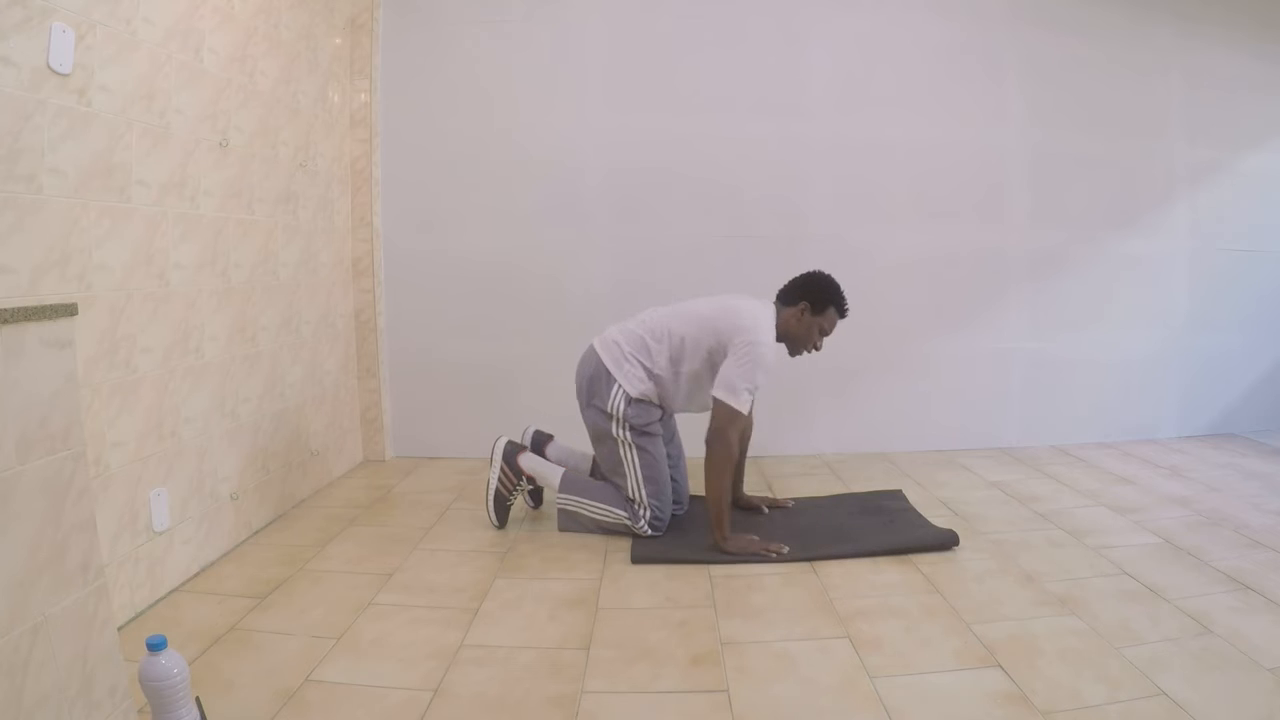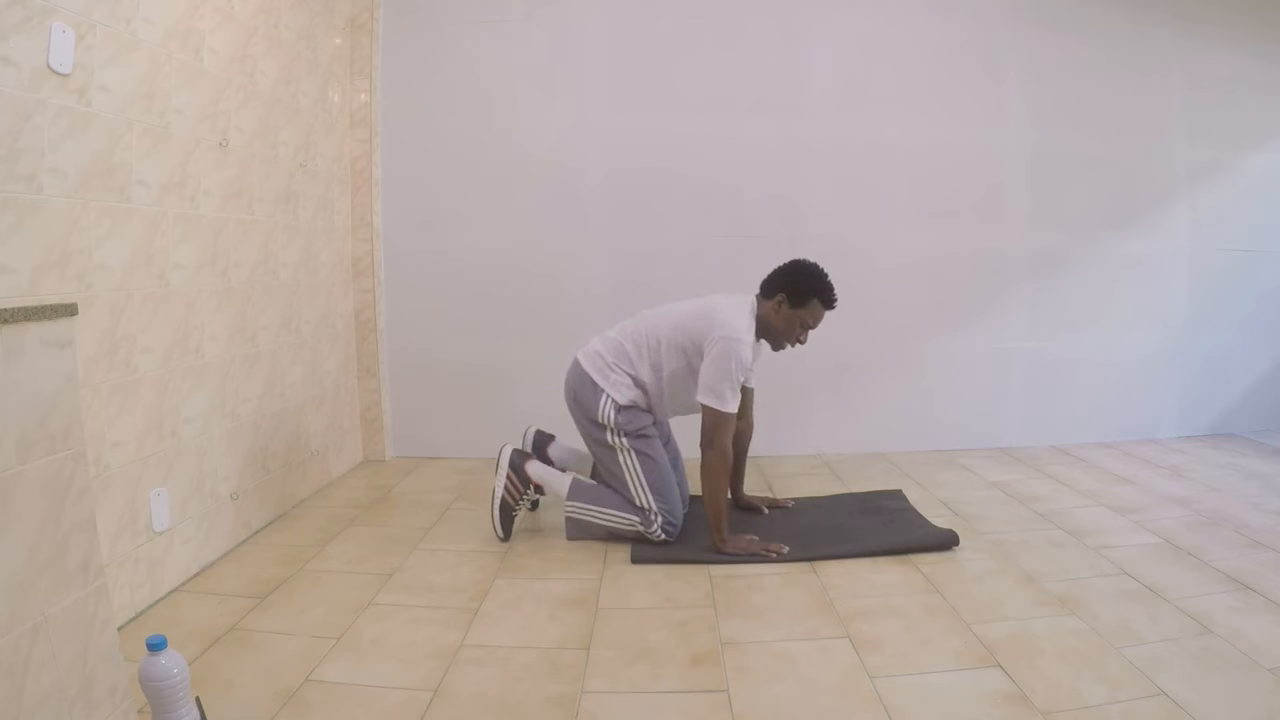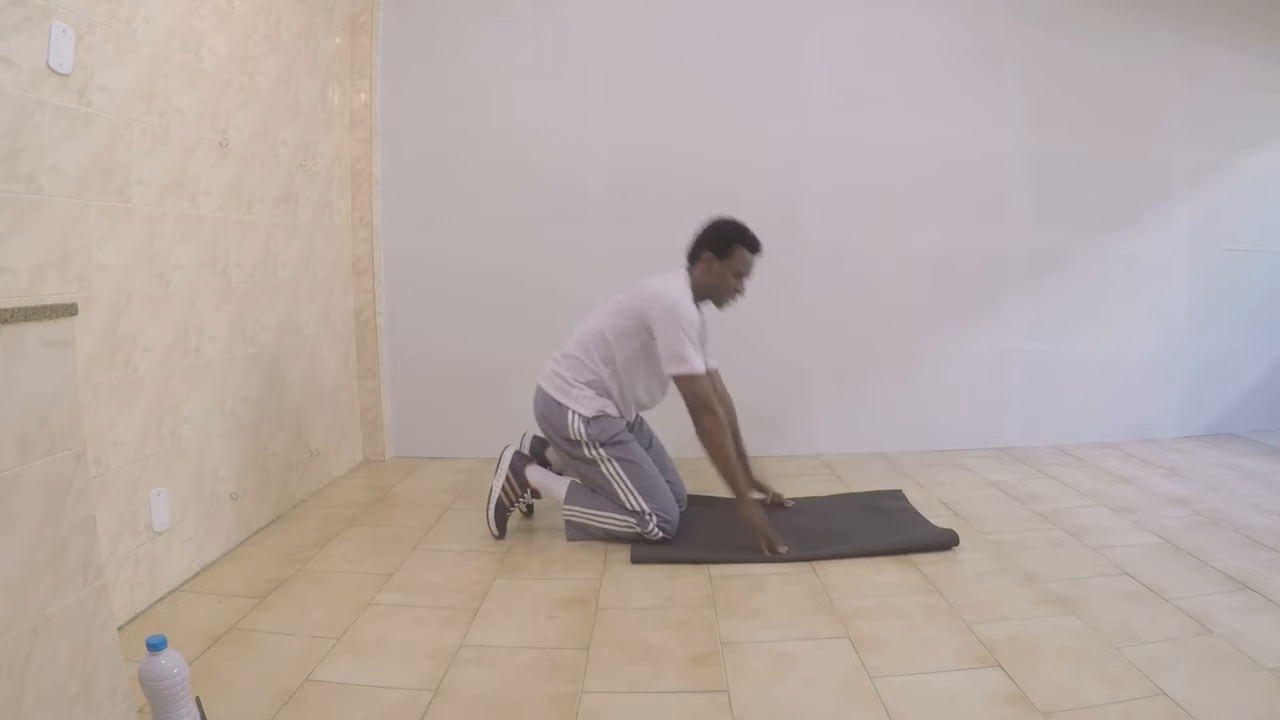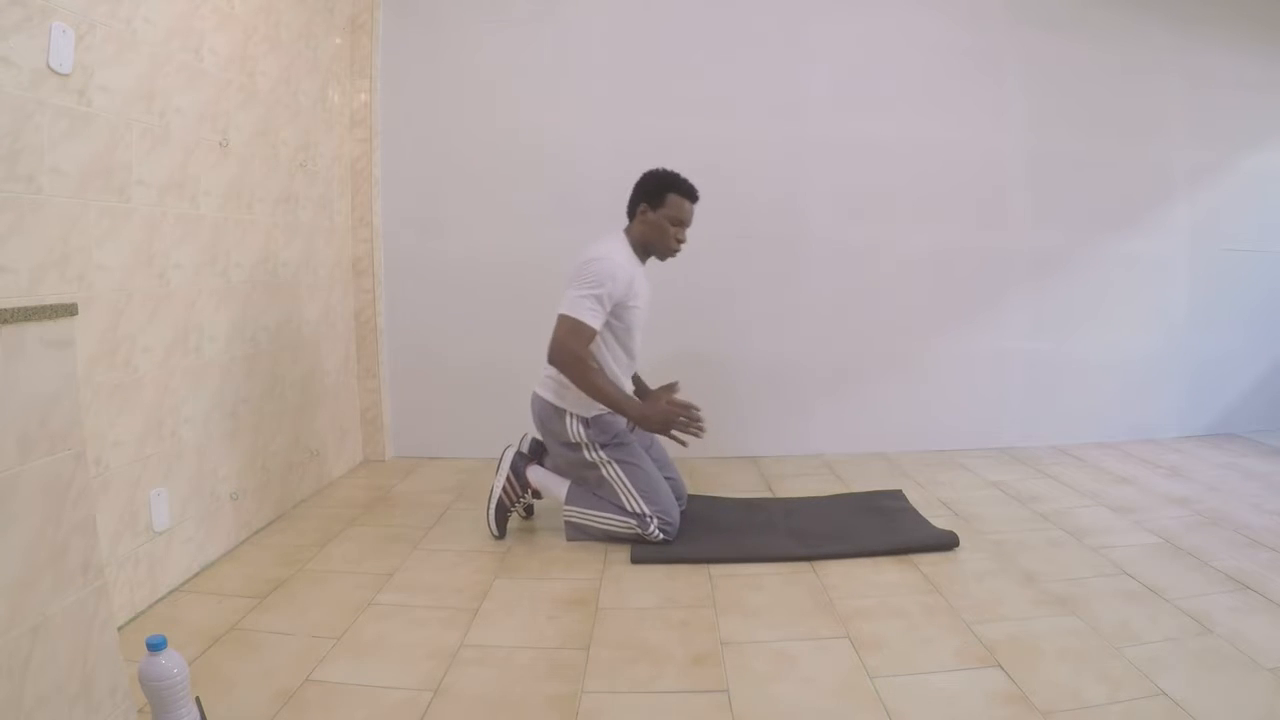
dt=0.7s
person 1, frame 1
left shoulder: (753, 322)
right shoulder: (758, 342)
left elbow: (741, 423)
right elbow: (722, 439)
left wrist: (737, 494)
right wrist: (722, 535)
left hip: (629, 378)
right hip: (616, 381)
left knee: (674, 499)
right knee: (649, 517)
left ankle: (547, 452)
right ankle: (521, 463)
person 1, frame 2
left shoulder: (745, 323)
right shoulder: (733, 337)
left elbow: (742, 421)
right elbow: (716, 443)
left wrist: (738, 493)
right wrist: (722, 538)
left hip: (623, 387)
right hip: (604, 390)
left knee: (674, 497)
right knee: (662, 521)
left ankle: (548, 453)
right ankle: (529, 474)
person 1, frame 3
left shoulder: (686, 304)
right shoulder: (674, 304)
left elbow: (719, 398)
right elbow: (705, 410)
left wrist: (747, 478)
right wrist: (744, 504)
left hip: (604, 405)
right hip: (574, 408)
left knee: (674, 497)
right knee: (659, 520)
left ankle: (547, 456)
right ankle: (528, 476)
person 1, frame 4
left shoulder: (631, 266)
right shoulder: (609, 264)
right elbow: (564, 352)
left wrist: (649, 397)
right wrist: (639, 412)
left hip: (602, 411)
right hip: (576, 416)
left knee: (676, 496)
right knee: (661, 521)
left ankle: (544, 460)
right ankle: (532, 478)
